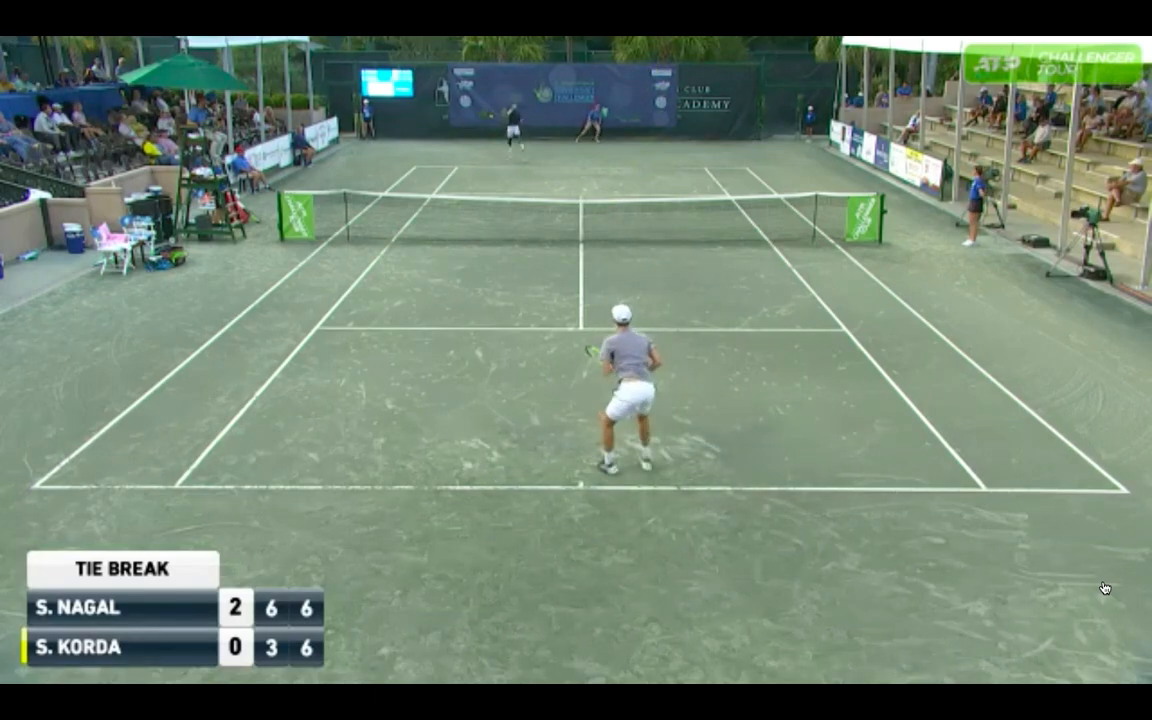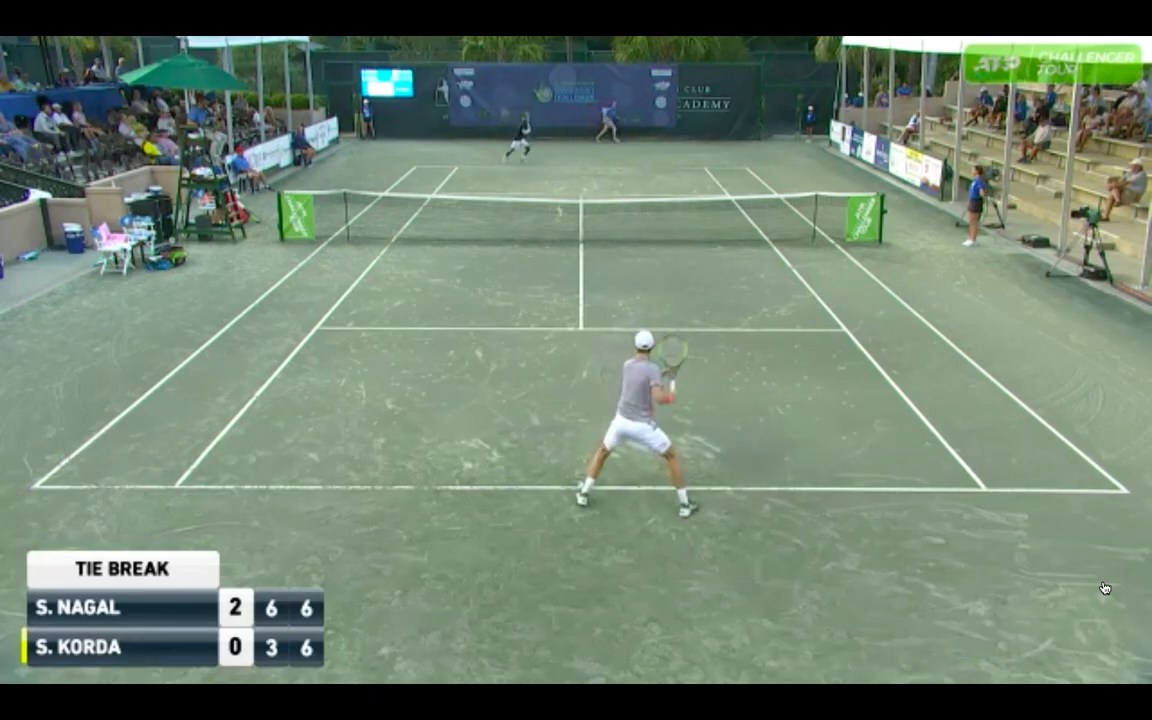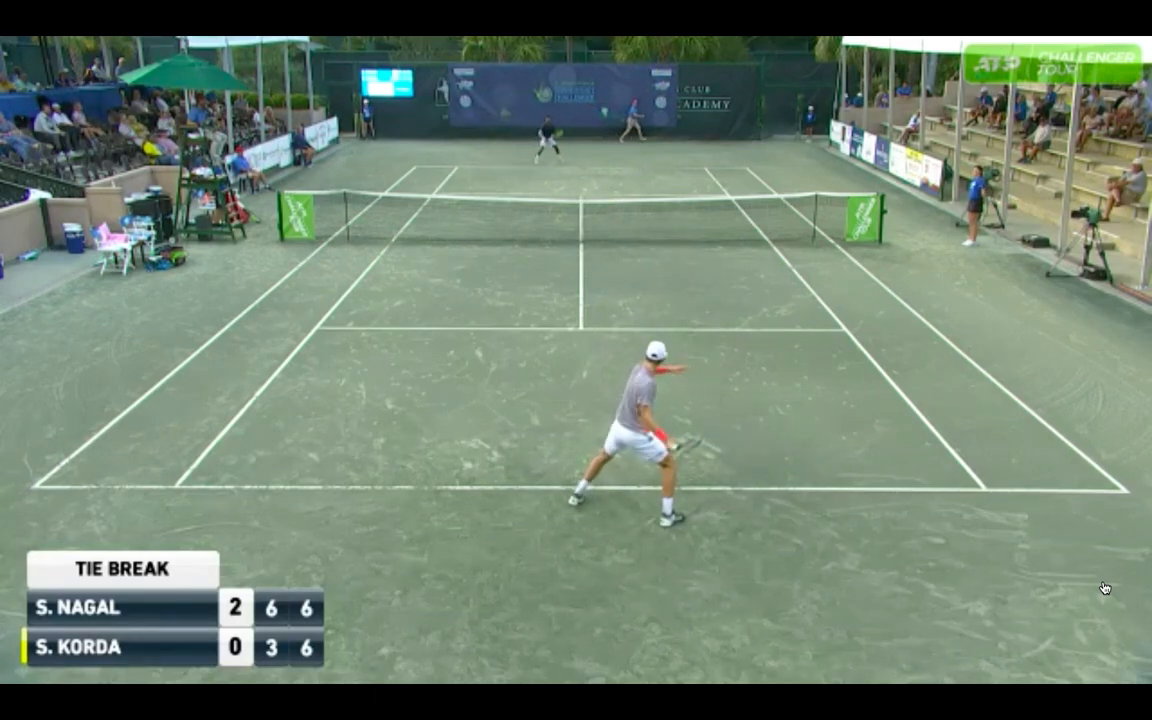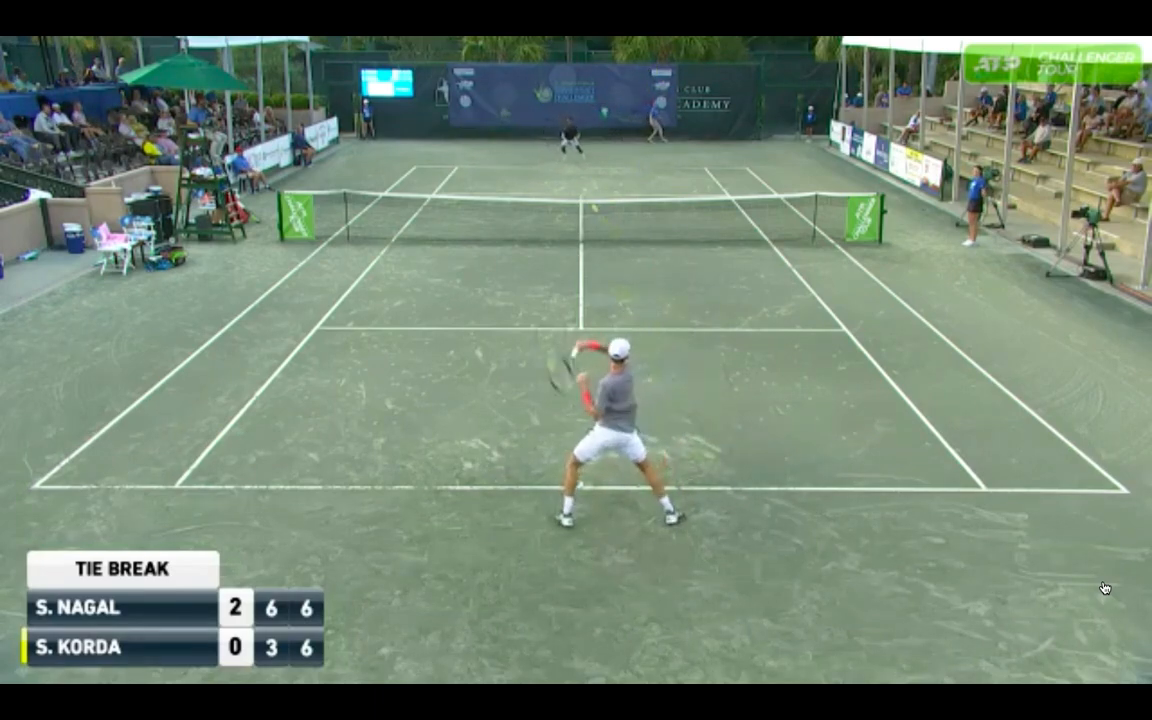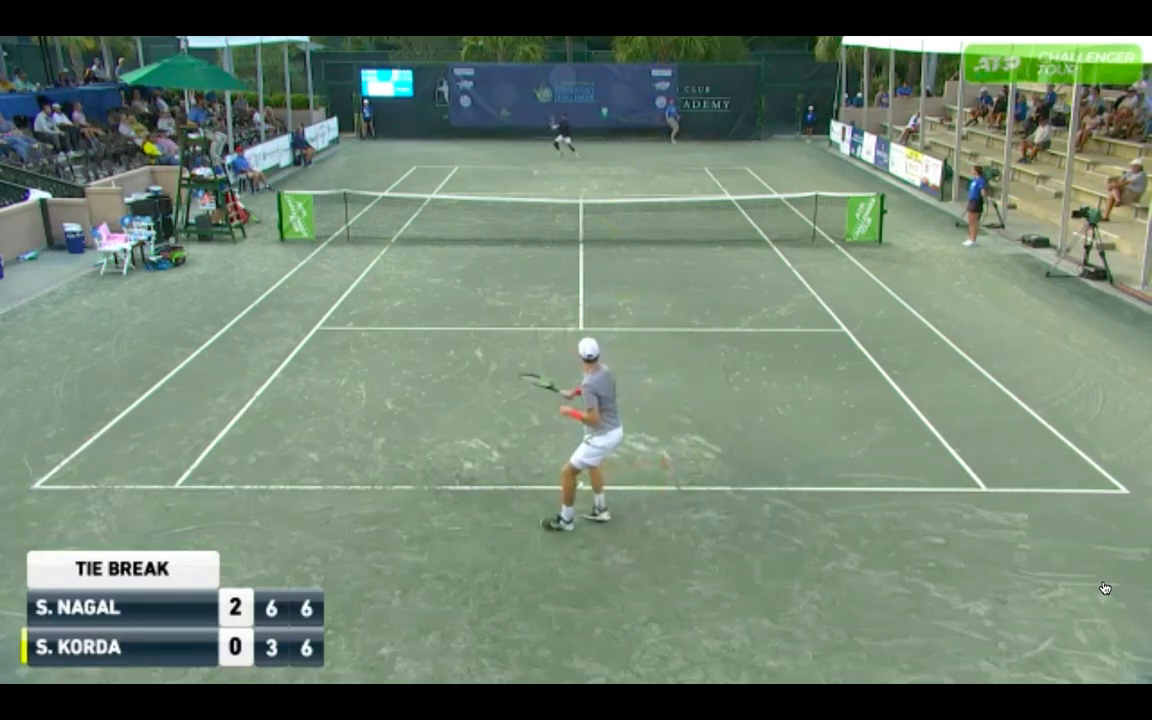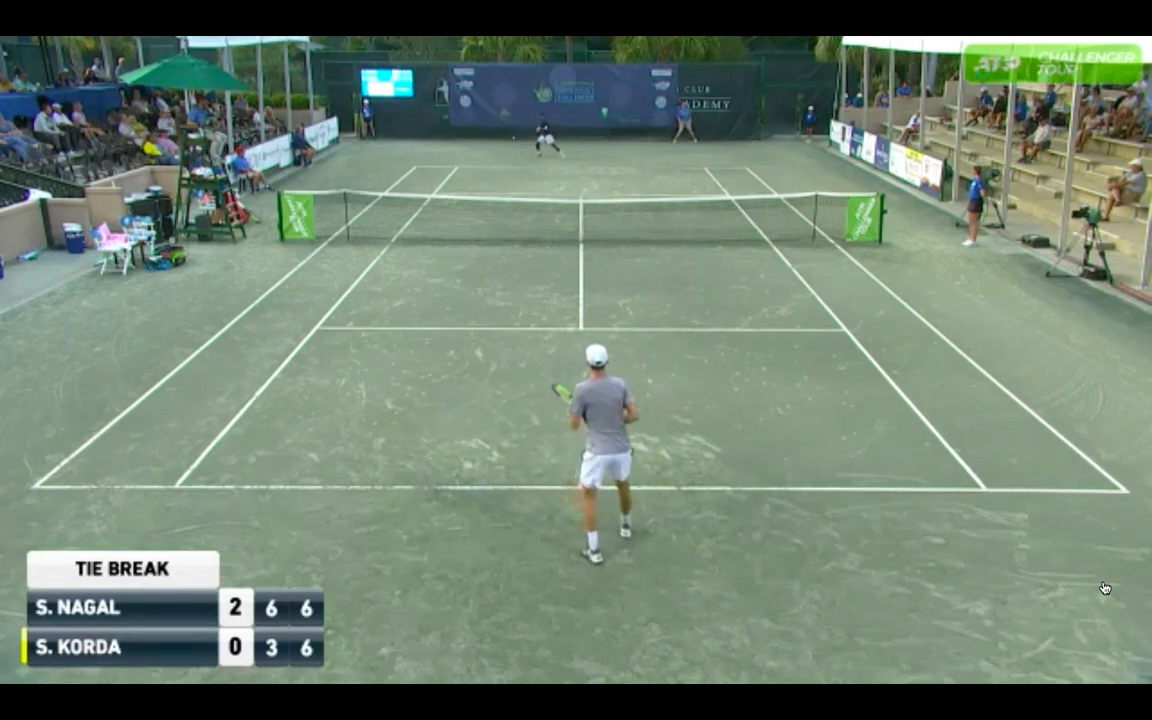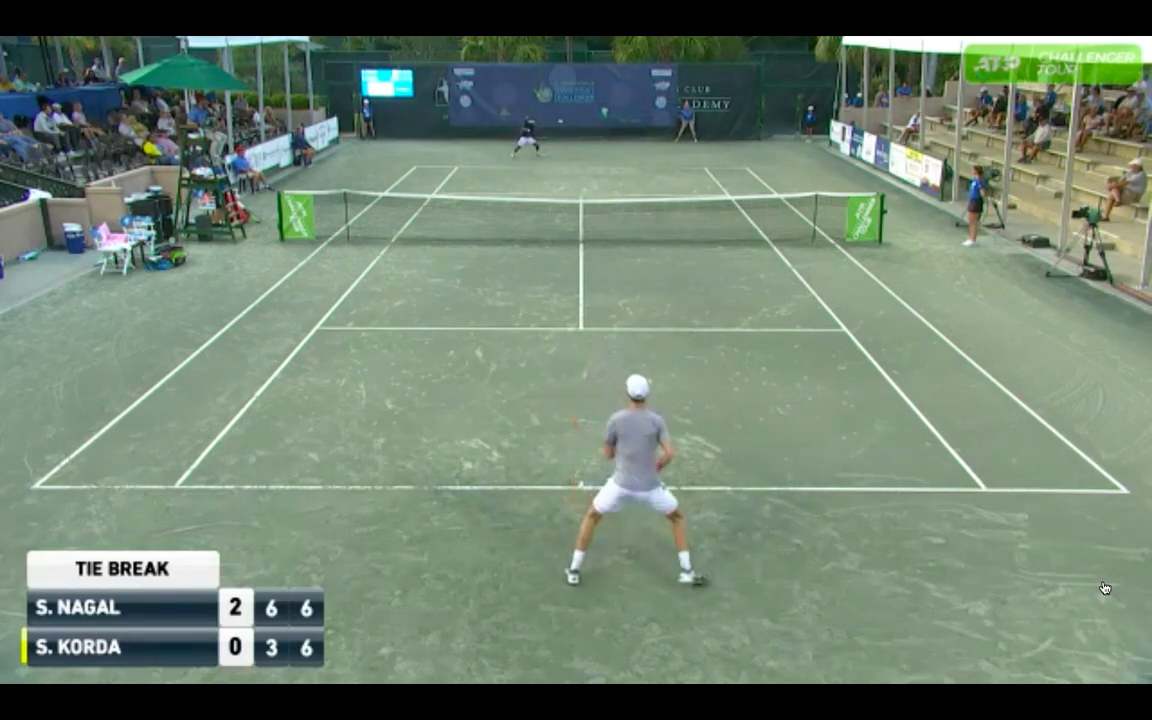
dt=0.4s
person 1, frame 1
left shoulder: (610, 341)
right shoulder: (643, 338)
left elbow: (606, 372)
right elbow: (658, 362)
left hip: (628, 390)
right hip: (647, 388)
left knee: (606, 422)
right knee: (642, 417)
left ankle: (609, 463)
right ankle: (646, 458)
person 1, frame 2
left shoulder: (628, 365)
right shoulder: (652, 368)
right elbow: (658, 399)
right wrist: (669, 398)
left hip: (621, 421)
right hip: (642, 426)
left knee: (603, 451)
right knee: (672, 456)
left ankle: (584, 494)
right ankle: (684, 503)
person 1, frame 3
left shoulder: (638, 368)
right shoulder: (649, 384)
right elbow: (645, 417)
left wrist: (669, 369)
right wrist: (664, 438)
left hip: (619, 428)
right hip: (637, 435)
left knee: (604, 456)
right knee: (669, 465)
left ankle: (578, 493)
right ankle: (667, 515)
person 1, frame 4
left shoulder: (606, 384)
right shoulder: (628, 370)
left elbow: (594, 413)
right elbow: (610, 353)
left wrist: (583, 388)
right wrist: (587, 344)
left hip: (606, 434)
right hip: (627, 433)
left knee: (573, 464)
right knee: (648, 469)
left ankle: (567, 515)
right ankle: (670, 512)
person 1, frame 5
left shoulder: (589, 384)
right shoulder: (605, 370)
left elbow: (593, 419)
left wrist: (570, 411)
right wrist: (576, 392)
left hip: (602, 437)
right hip: (616, 430)
left knee: (568, 473)
right knee: (590, 463)
left ankle: (566, 520)
right ankle: (601, 509)
person 1, frame 6
left shoulder: (582, 389)
right shoulder: (619, 384)
left elbow: (573, 425)
right elbow: (634, 416)
left hip: (598, 453)
right hip: (622, 450)
left knee: (588, 495)
right knee: (623, 486)
left ankle: (594, 550)
right ankle: (625, 526)
person 1, frame 7
left shoulder: (616, 419)
right shoulder: (655, 420)
left elbow: (608, 454)
right elbow: (669, 454)
right wrist: (657, 467)
left hip: (621, 484)
right hip: (649, 486)
left knee: (592, 517)
right knee: (677, 517)
left ankle: (574, 569)
right ankle: (687, 571)
